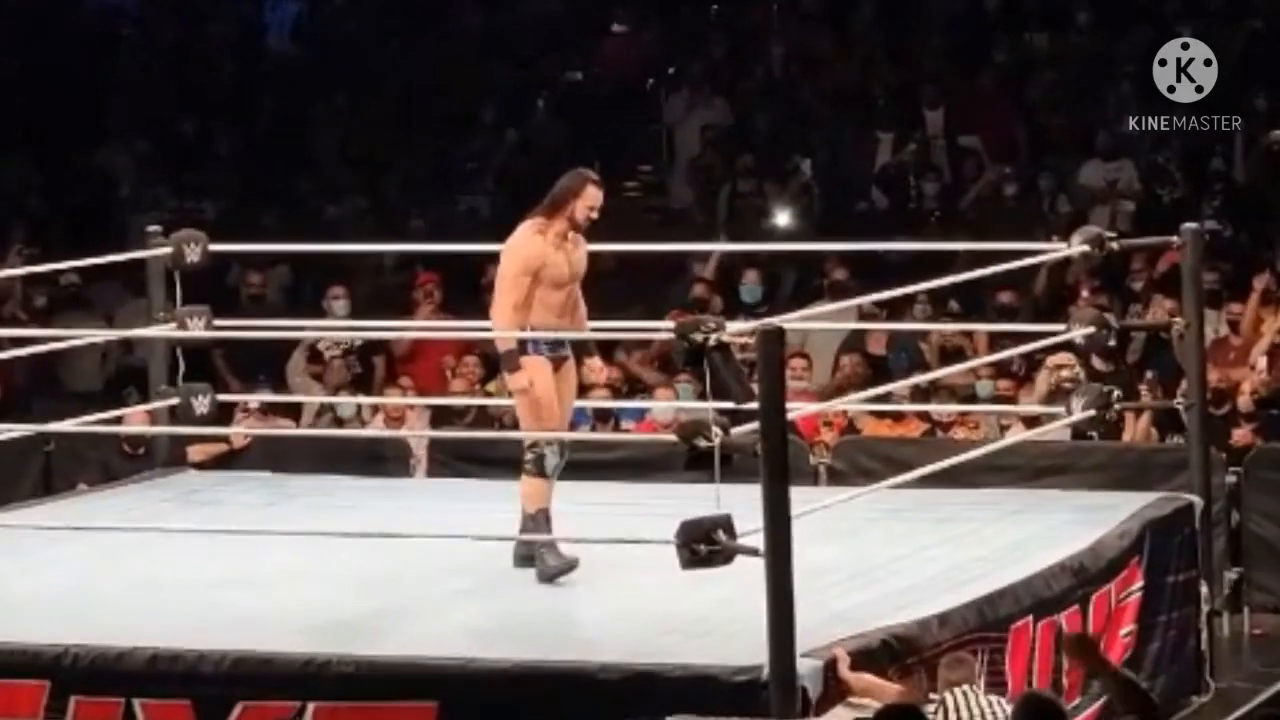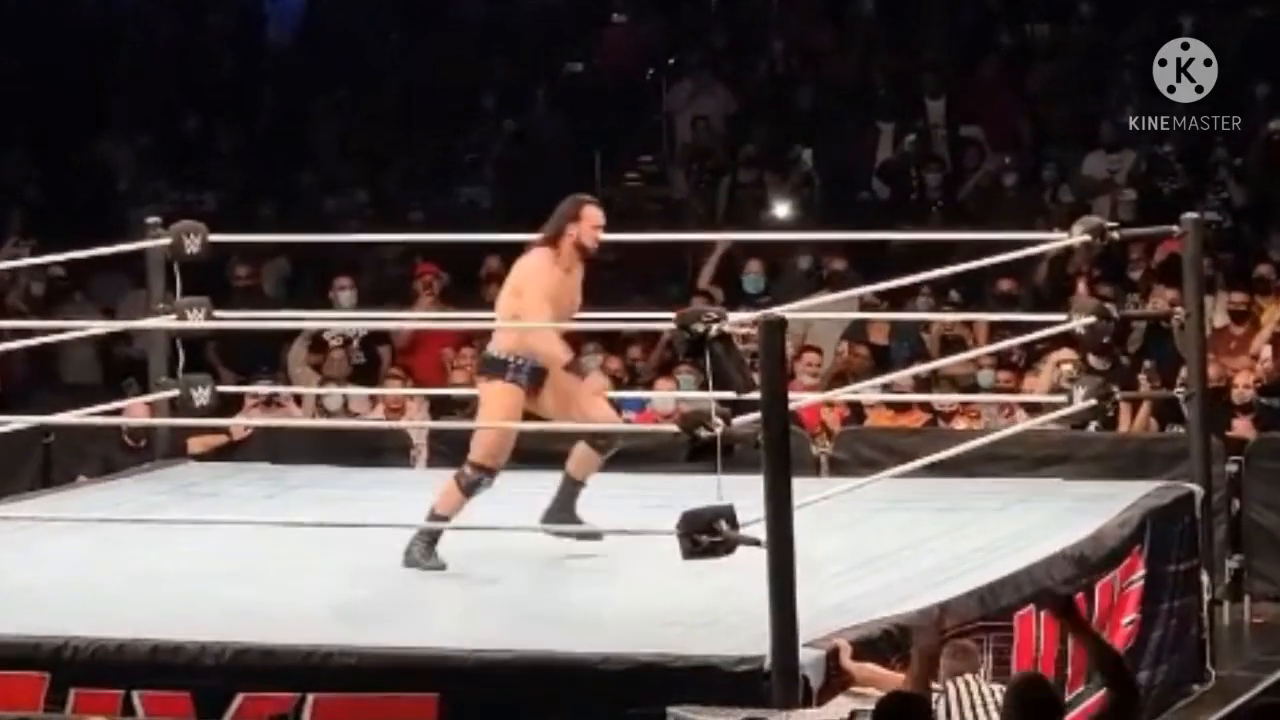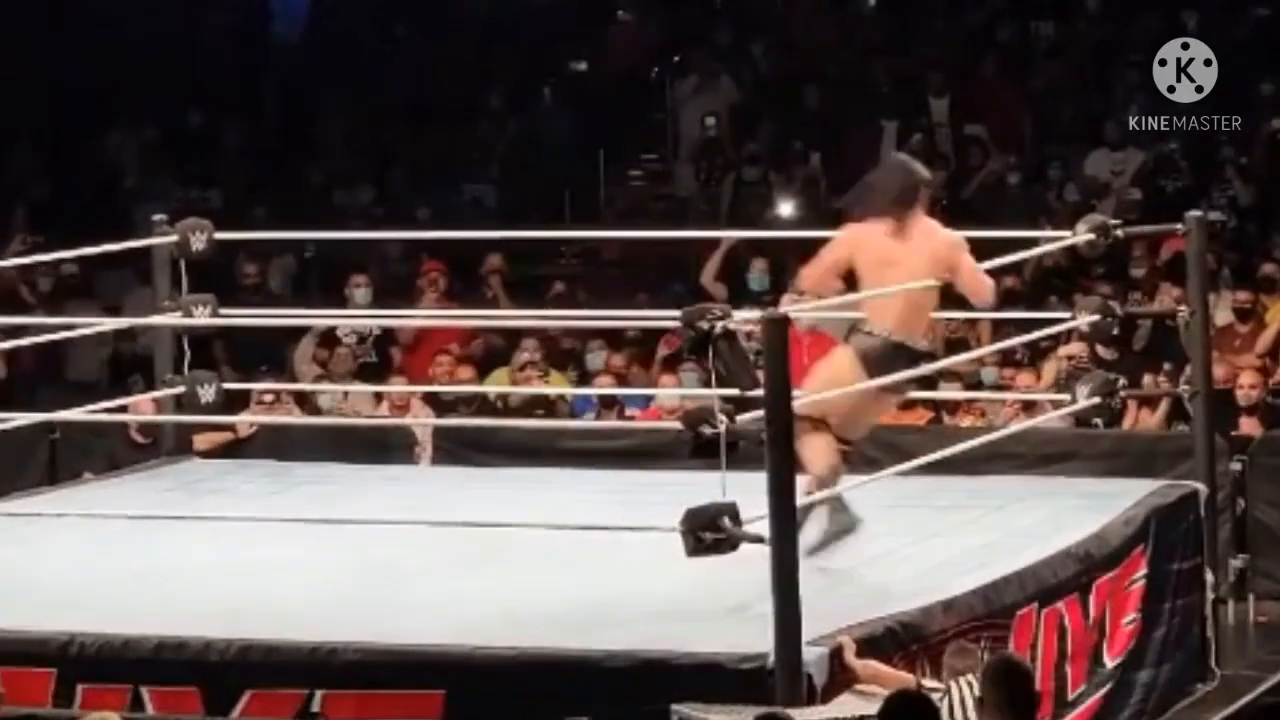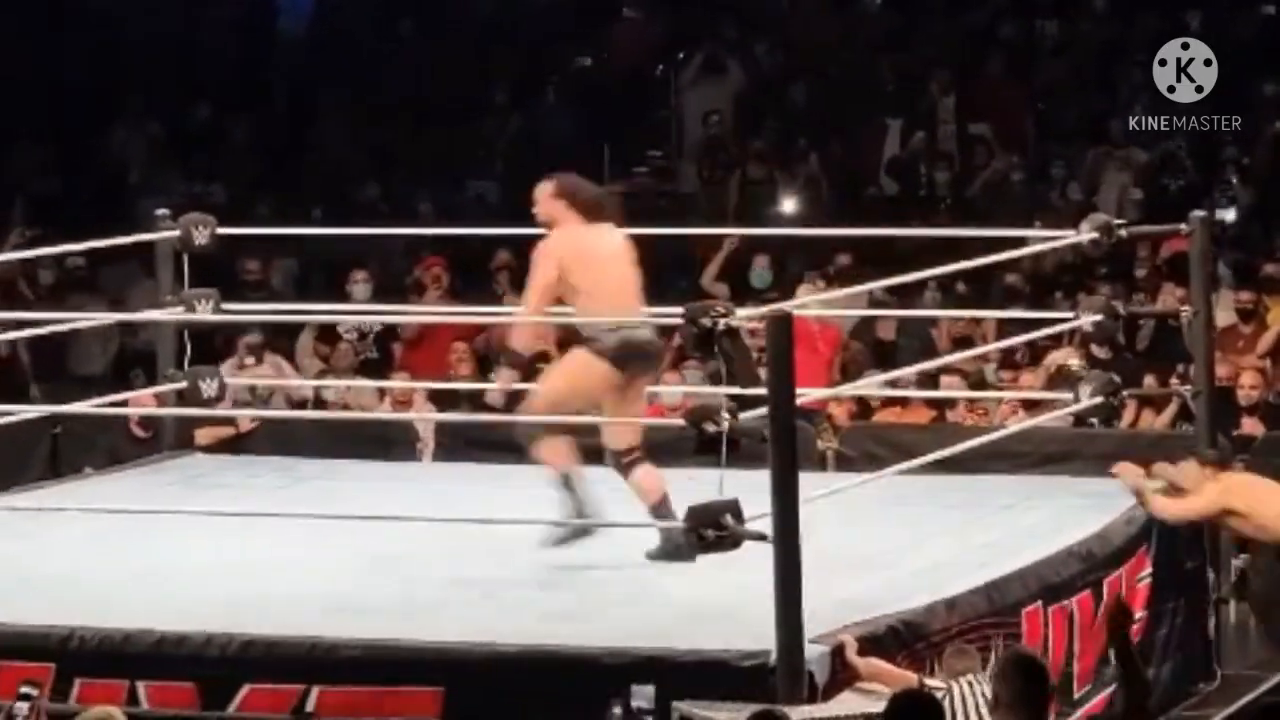
dt=0.7s
person 1, frame 1
left shoulder: (577, 242)
right shoulder: (529, 242)
right elbow: (504, 308)
left wrist: (589, 351)
right wrist: (511, 366)
left hip: (560, 347)
right hip: (528, 346)
left knee: (553, 447)
right knee: (543, 444)
left ankle: (531, 542)
right ankle: (542, 545)
person 1, frame 2
left shoulder: (572, 264)
right shoulder: (539, 267)
right elbow: (537, 332)
right wrist: (579, 371)
left hip: (540, 367)
right hip: (505, 368)
left knee: (607, 425)
right knee: (484, 465)
left ankle: (561, 510)
right ankle: (423, 541)
person 1, frame 3
left shoulder: (861, 234)
right shoulder: (948, 241)
left elbow: (807, 283)
right elbow: (984, 296)
left wrist: (832, 292)
left hip: (873, 346)
right hip: (913, 357)
left knee: (805, 419)
right knee: (841, 432)
left ankle: (837, 511)
right ankle: (826, 508)
person 1, frame 4
left shoulder: (553, 246)
right shoulder: (617, 238)
left elbow: (532, 310)
left wrist: (510, 366)
left hip: (607, 345)
right hip: (642, 343)
left knee: (532, 418)
right knee: (625, 451)
left ankle: (578, 507)
right ankle: (675, 537)
